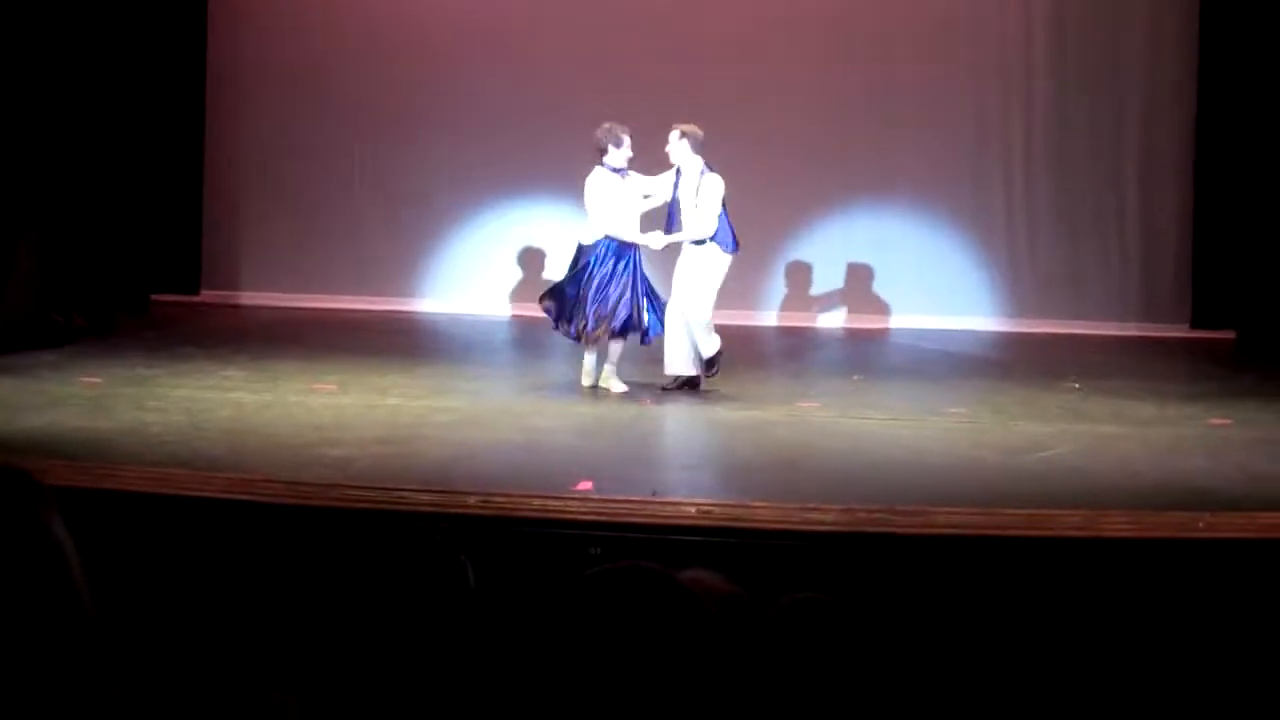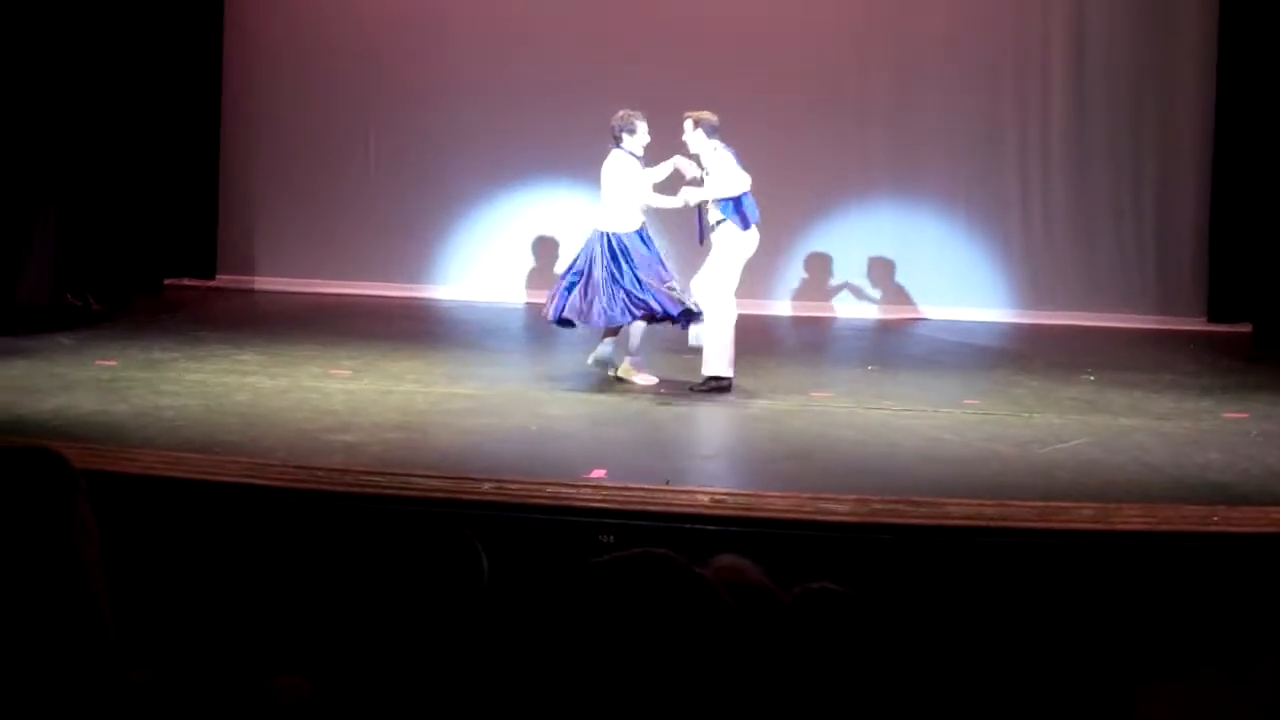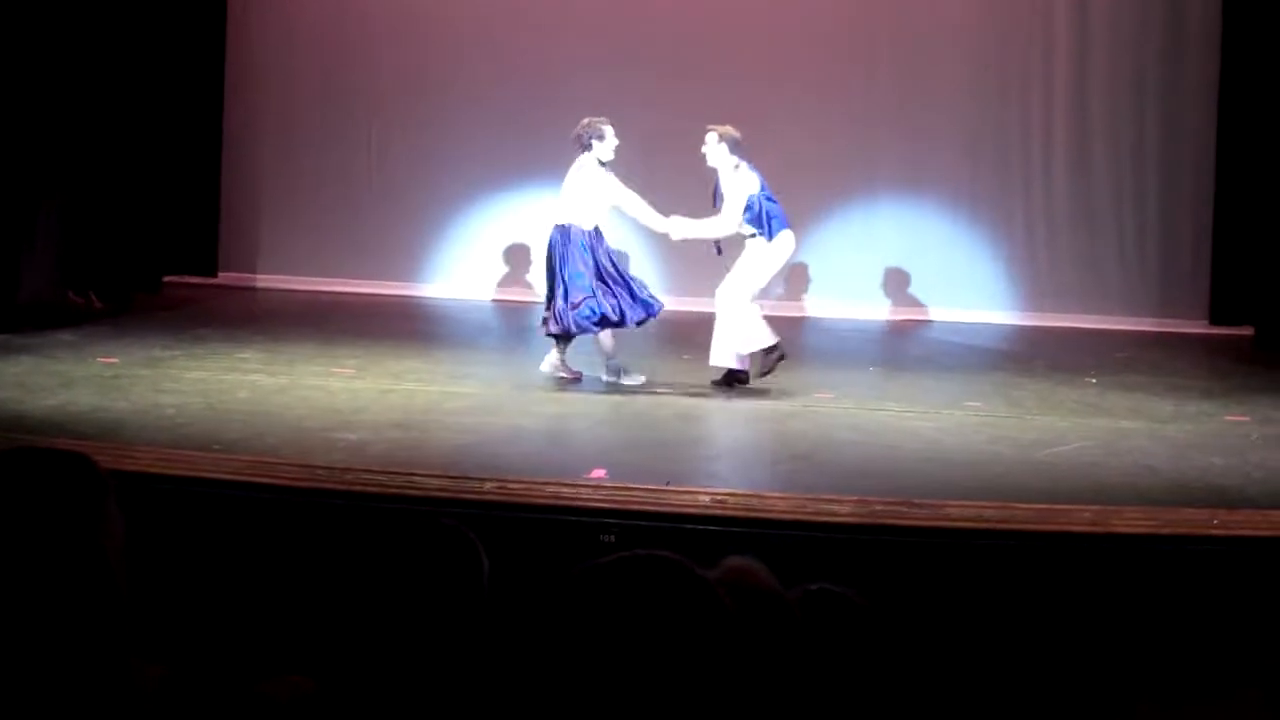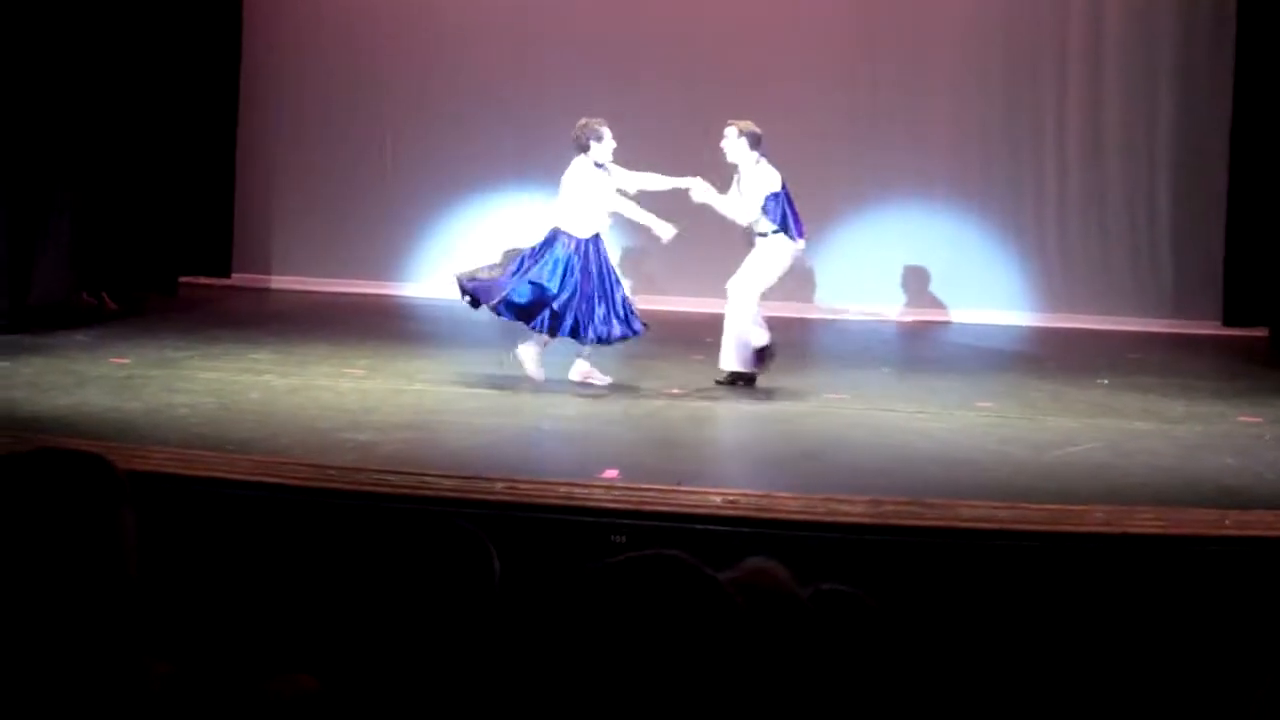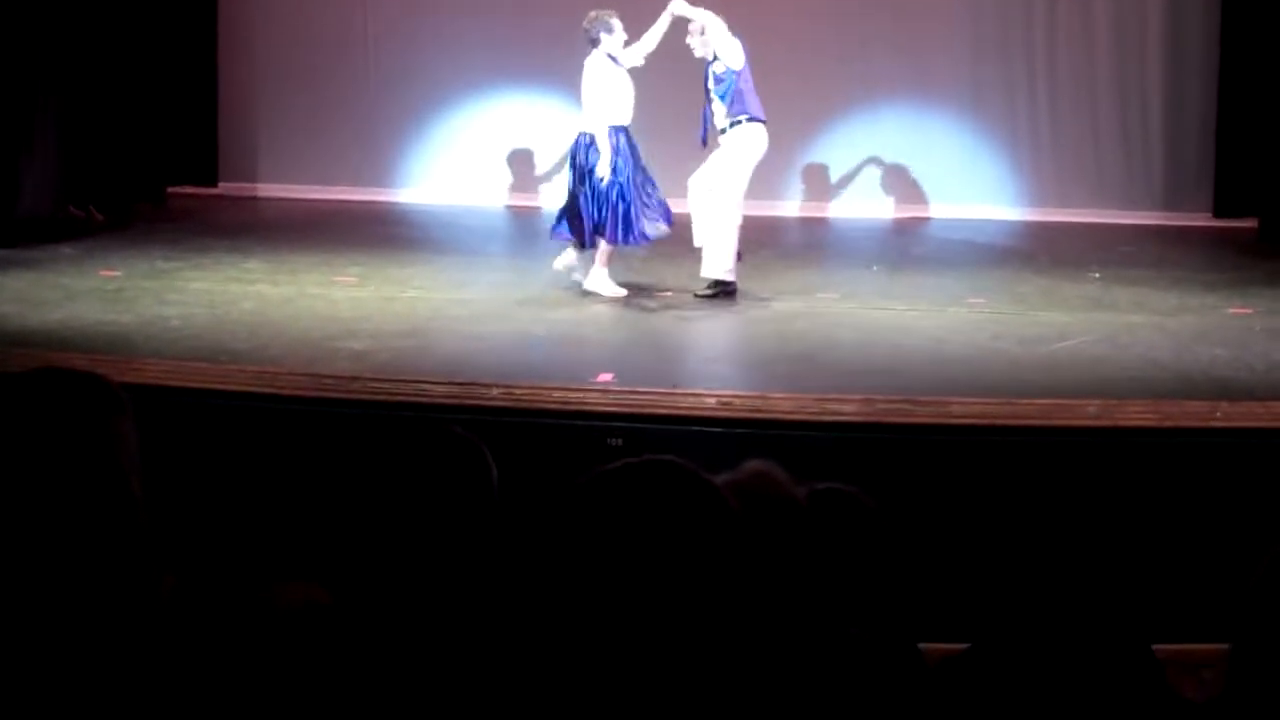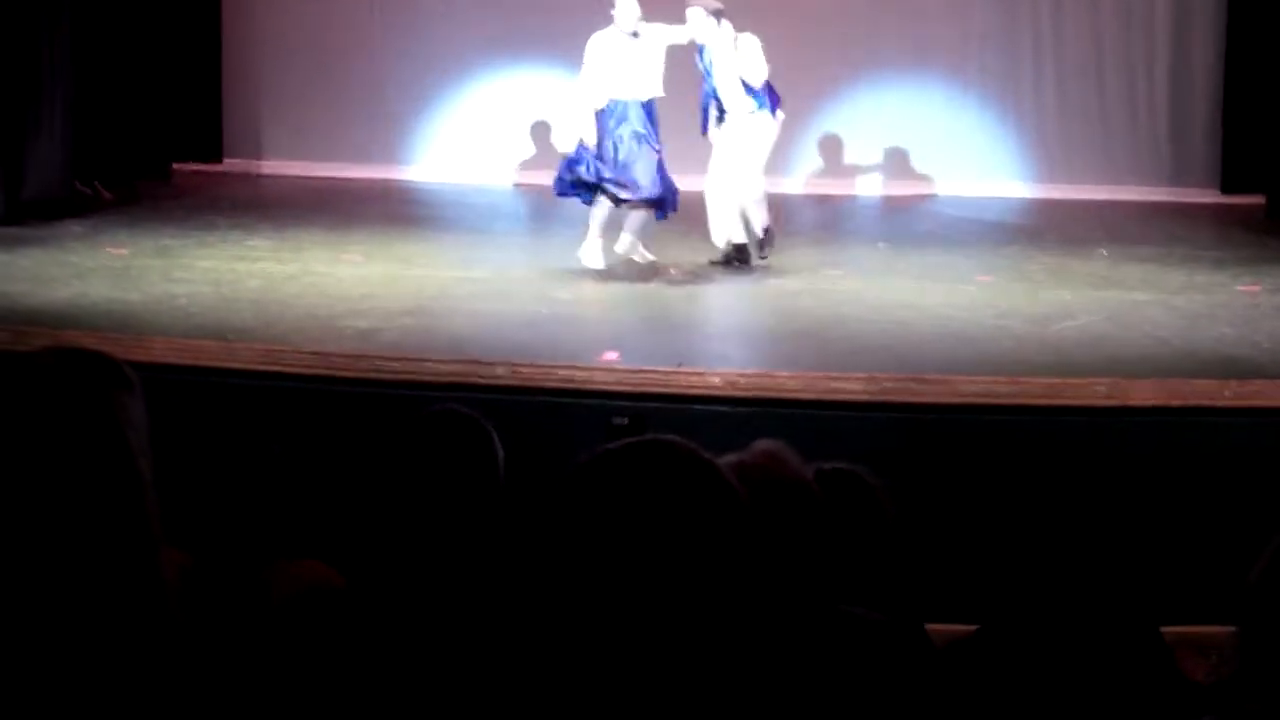
dt=0.7s
person 1, frame 1
left shoulder: (711, 181)
right shoulder: (681, 173)
left elbow: (706, 228)
left wrist: (667, 239)
left hip: (713, 250)
right hip: (691, 249)
left knee: (695, 307)
right knee: (677, 308)
left ankle: (711, 349)
right ankle: (686, 372)
person 1, frame 2
left shoulder: (719, 156)
right shoulder: (715, 155)
left elbow: (742, 182)
left wrist: (701, 194)
left hip: (734, 236)
right hip: (729, 236)
left knee: (717, 301)
right knee: (699, 291)
left ankle: (719, 374)
right ankle: (722, 364)
person 1, frame 3
left shoulder: (740, 176)
right shoulder: (728, 177)
left elbow: (728, 226)
right elbow: (726, 220)
left wrist: (689, 230)
right wrist: (690, 225)
left hip: (774, 242)
right hip: (760, 243)
left knee: (731, 295)
right knee: (727, 297)
left ankle: (769, 346)
right ankle: (736, 368)
person 1, frame 4
left shoulder: (763, 174)
right shoulder: (743, 174)
left elbow: (744, 217)
right elbow: (731, 206)
left wrist: (711, 197)
right wrist: (709, 197)
left hip: (782, 242)
right hip: (766, 242)
left knee: (738, 289)
right knee: (739, 299)
left ankle: (761, 343)
right ankle: (743, 368)
person 1, frame 5
left shoulder: (730, 52)
right shoulder: (715, 65)
left elbow: (715, 25)
left hip: (745, 136)
right hip: (733, 139)
left knee: (724, 205)
right knee: (699, 185)
left ankle: (723, 279)
right ankle: (722, 247)
person 1, frame 6
left shoulder: (745, 43)
right shoulder: (704, 51)
left elbow: (759, 80)
left wrist: (731, 50)
right wrist: (712, 123)
left hip: (760, 118)
right hip: (733, 121)
left knee: (743, 178)
right knee: (717, 182)
left ankle: (763, 227)
right ankle: (736, 245)
person 2, frame 1
left shoulder: (624, 178)
right shoulder: (597, 181)
left elbow: (633, 208)
right elbow: (608, 224)
right wrist: (643, 239)
left hip: (624, 252)
right hip: (603, 251)
left knee: (623, 311)
right knee: (599, 311)
left ankle: (609, 373)
right ankle: (589, 360)
person 2, frame 2
left shoulder: (626, 160)
right shoulder: (619, 164)
left elbow: (651, 176)
right elbow: (643, 198)
left wrist: (677, 162)
right wrist: (677, 201)
left hip: (624, 238)
right hip: (621, 240)
left knee: (624, 302)
right knee: (647, 301)
left ankle: (604, 352)
right ankle: (630, 365)
person 2, frame 3
left shoulder: (596, 169)
right shoulder: (587, 168)
left elbow: (624, 195)
right elbow: (622, 199)
left wrist: (659, 220)
right wrist: (658, 222)
left hip: (581, 239)
right hip: (575, 239)
left knee: (577, 307)
right knee: (603, 302)
left ankle: (556, 359)
right ankle: (613, 367)
person 2, frame 4
left shoulder: (604, 170)
right shoulder: (580, 172)
left elbow: (639, 180)
right elbow: (614, 203)
left wrist: (681, 183)
right wrist: (655, 222)
left hip: (589, 246)
right hip: (569, 246)
left knee: (602, 305)
right knee: (560, 307)
left ankle: (582, 366)
right ankle: (531, 348)
person 2, frame 5
left shoulder: (612, 61)
right shoulder: (598, 66)
left elbow: (645, 45)
right elbow: (597, 114)
left wrist: (667, 15)
right wrist: (605, 153)
left hip: (614, 141)
right hip: (604, 142)
right knee: (615, 208)
left ankle: (572, 255)
right ankle: (598, 274)
person 2, frame 6
left shoulder: (654, 34)
right shoulder: (601, 41)
left elbow: (687, 32)
right elbow: (587, 84)
right wrist: (589, 124)
left hip: (642, 116)
right hip: (614, 116)
left knee: (647, 182)
right knee: (616, 181)
left ankle: (629, 240)
right ankle: (592, 243)
